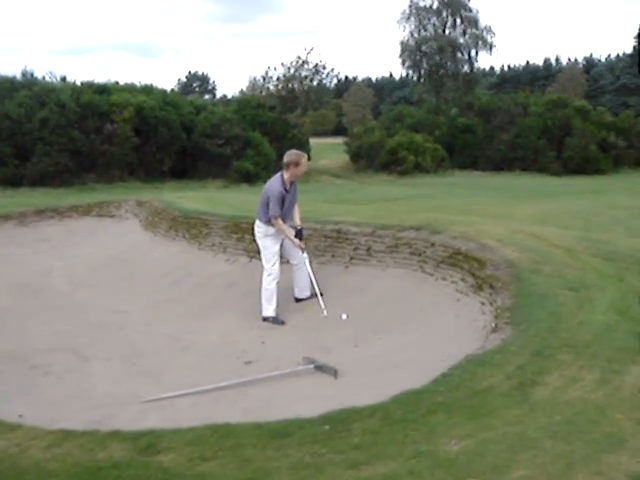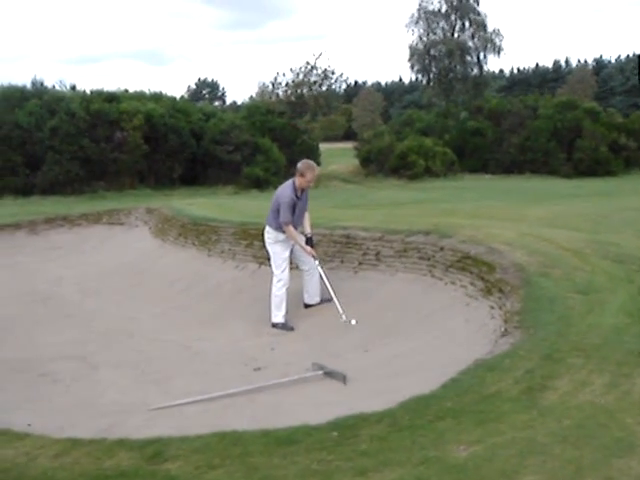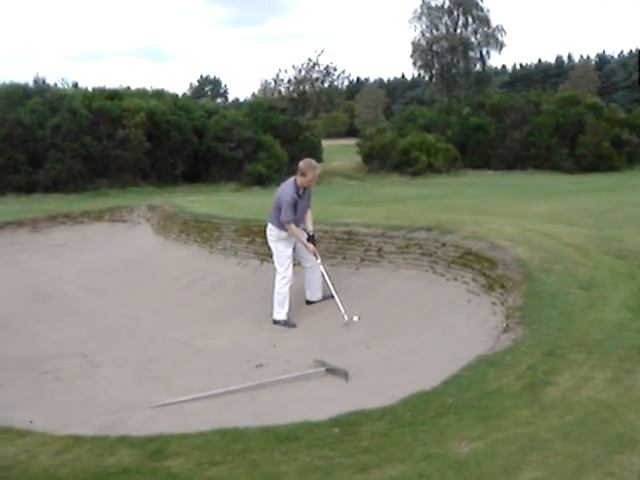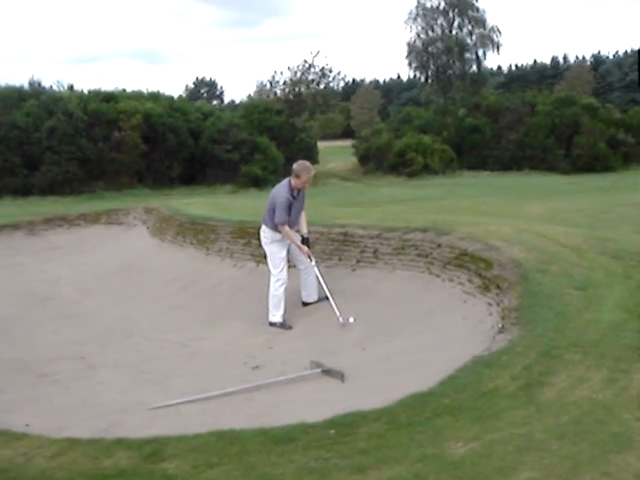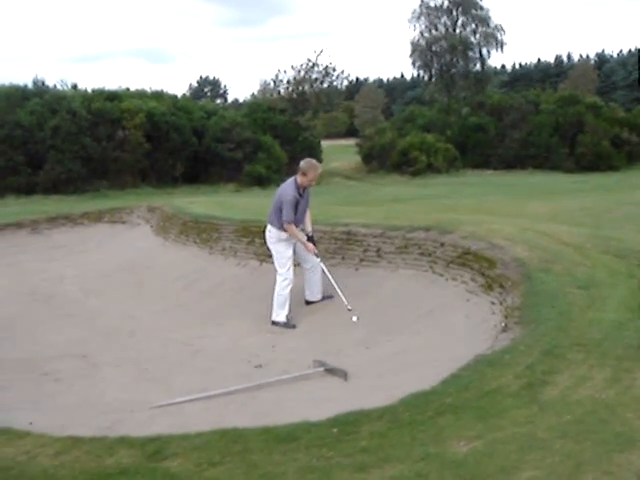
dt=0.5s
person 1, frame 1
left shoulder: (292, 181)
right shoulder: (275, 189)
left elbow: (294, 204)
right elbow: (275, 220)
left wrist: (298, 228)
right wrist: (292, 240)
left hip: (283, 226)
right hip: (267, 230)
left knee: (300, 259)
right knee: (272, 271)
left ankle: (302, 294)
right ankle: (268, 313)
person 1, frame 2
left shoulder: (304, 189)
right shoulder: (286, 195)
left elbow: (304, 212)
right elbow: (286, 226)
left wrist: (308, 235)
right wrist: (303, 246)
left hip: (293, 232)
right hip: (277, 236)
left knee: (310, 264)
right knee: (282, 277)
left ankle: (311, 299)
right ankle: (278, 319)
person 1, frame 3
left shoulder: (306, 187)
right shoulder: (287, 194)
left elbow: (307, 209)
right elbow: (288, 225)
left wrist: (310, 233)
right wrist: (305, 244)
left hip: (295, 229)
right hip: (279, 233)
left knee: (312, 262)
right knee: (285, 274)
left ankle: (314, 296)
right ankle: (279, 316)
person 1, frame 4
left shoulder: (300, 189)
right shoulder: (282, 196)
left elbow: (301, 211)
right elbow: (281, 226)
left wrist: (305, 235)
right wrist: (299, 245)
left hip: (289, 231)
right hip: (273, 236)
left knee: (307, 263)
right knee: (279, 276)
left ankle: (310, 297)
right ankle: (275, 318)
person 1, frame 5
left shoulder: (305, 186)
right shoulder: (289, 194)
left elbow: (305, 209)
right elbow: (287, 225)
left wrist: (310, 234)
right wrist: (305, 243)
left hip: (294, 231)
right hip: (279, 235)
left knee: (313, 263)
right knee: (286, 276)
left ankle: (313, 296)
right ankle: (279, 317)
